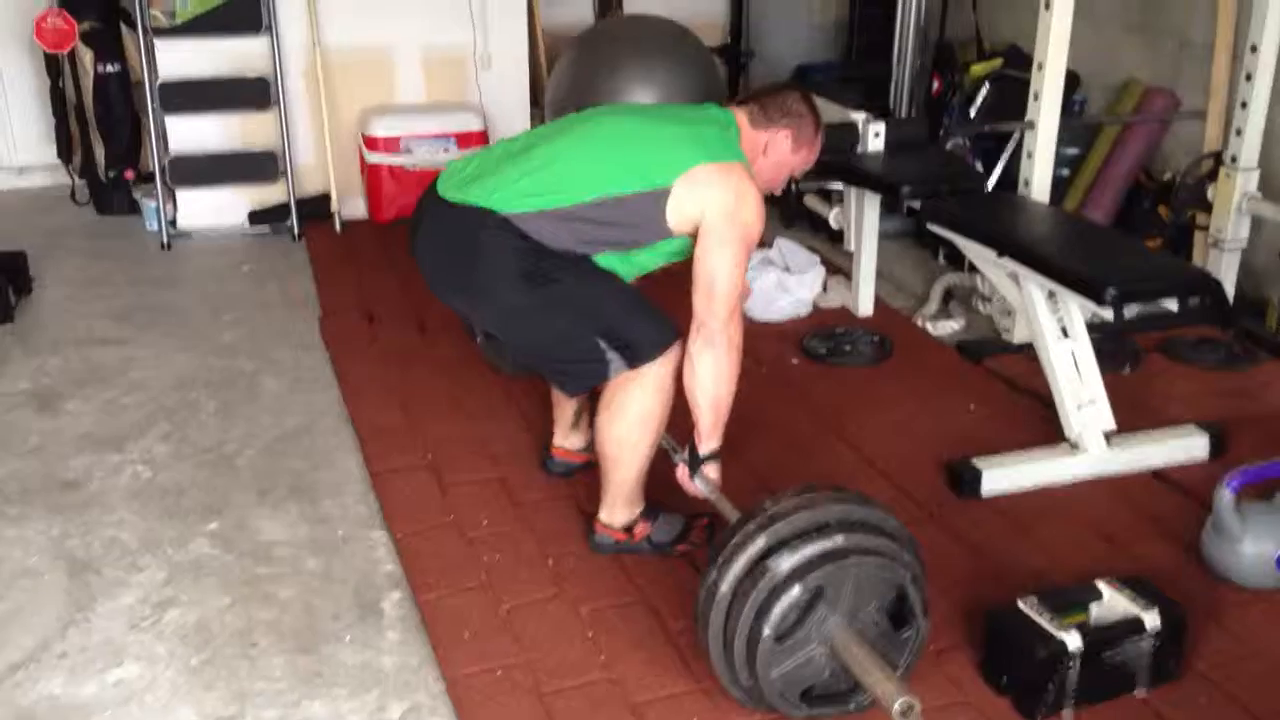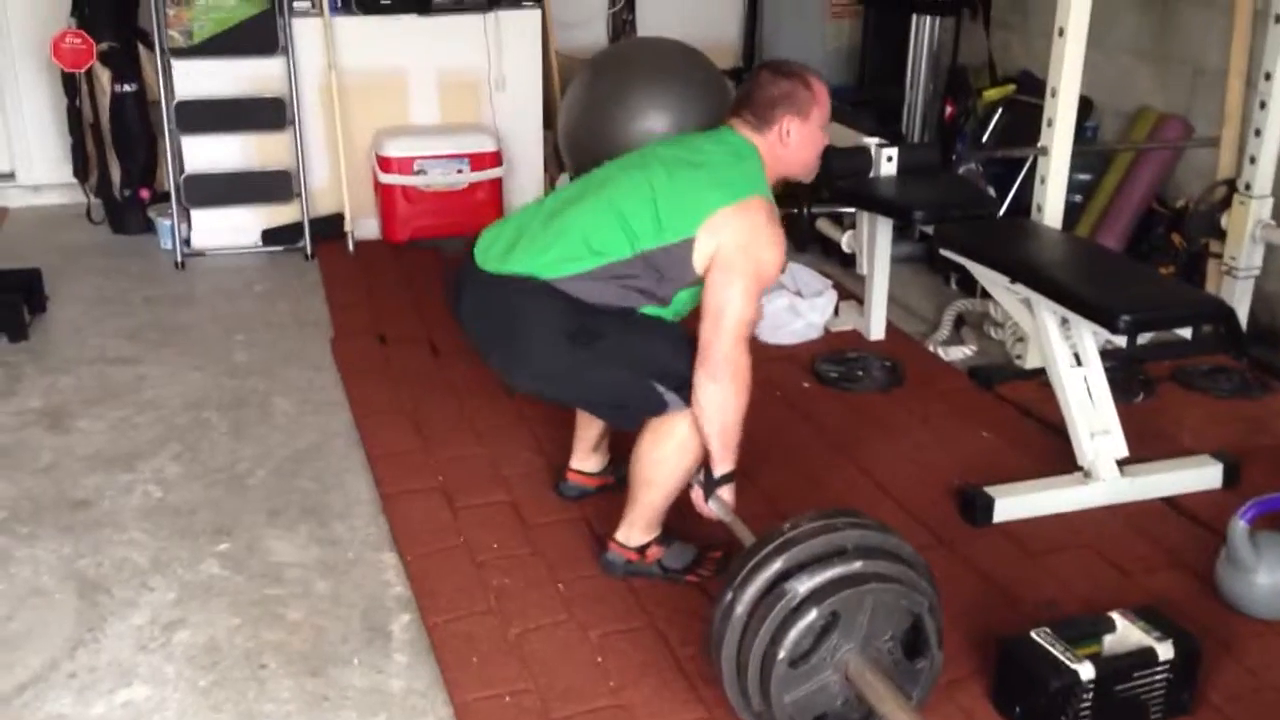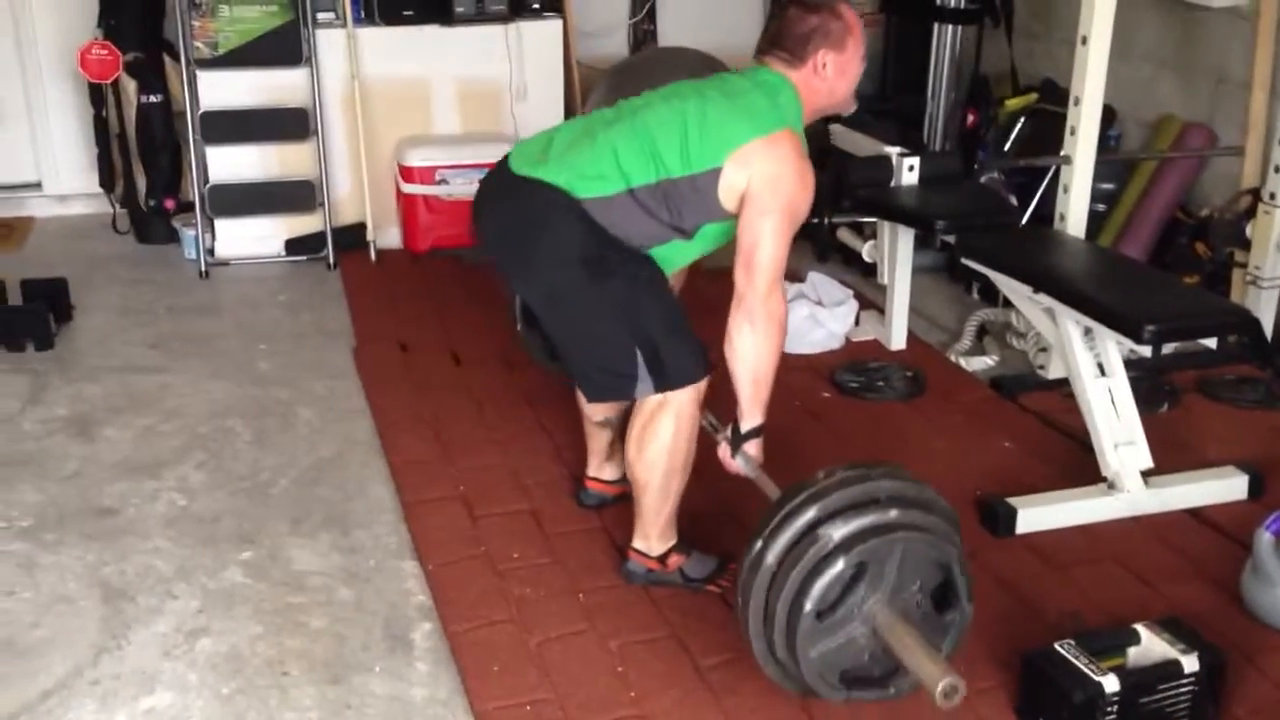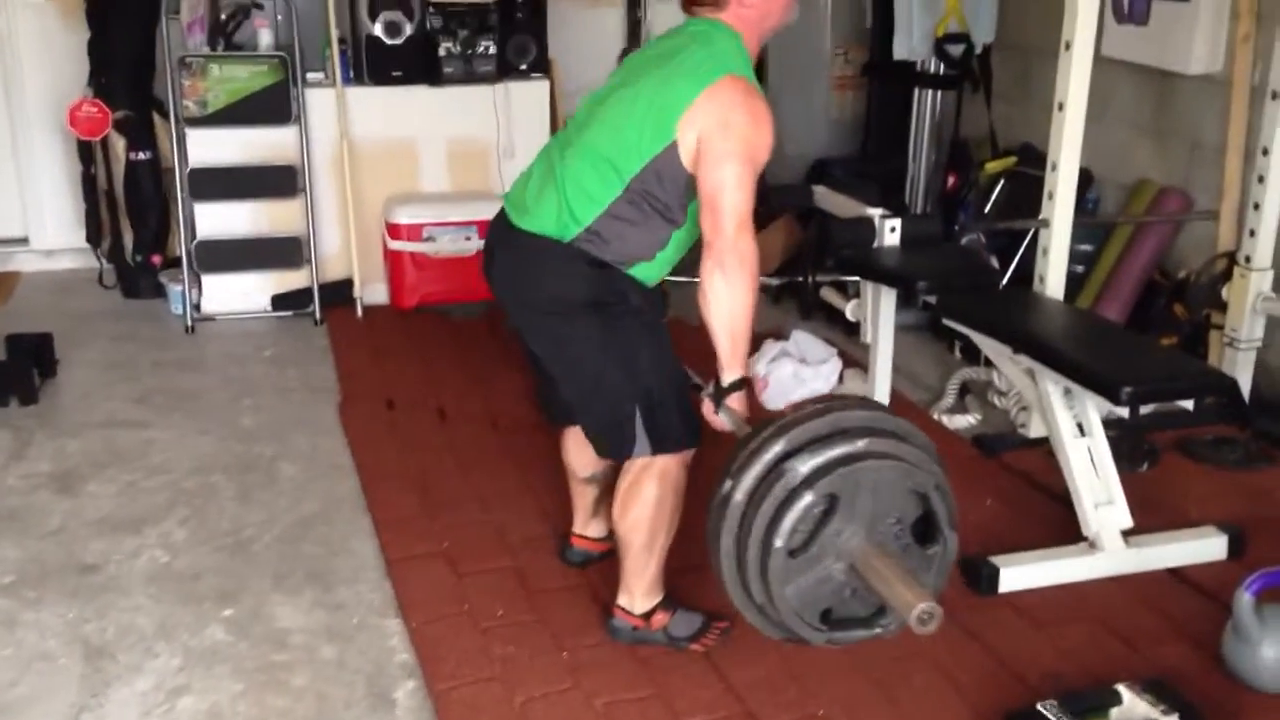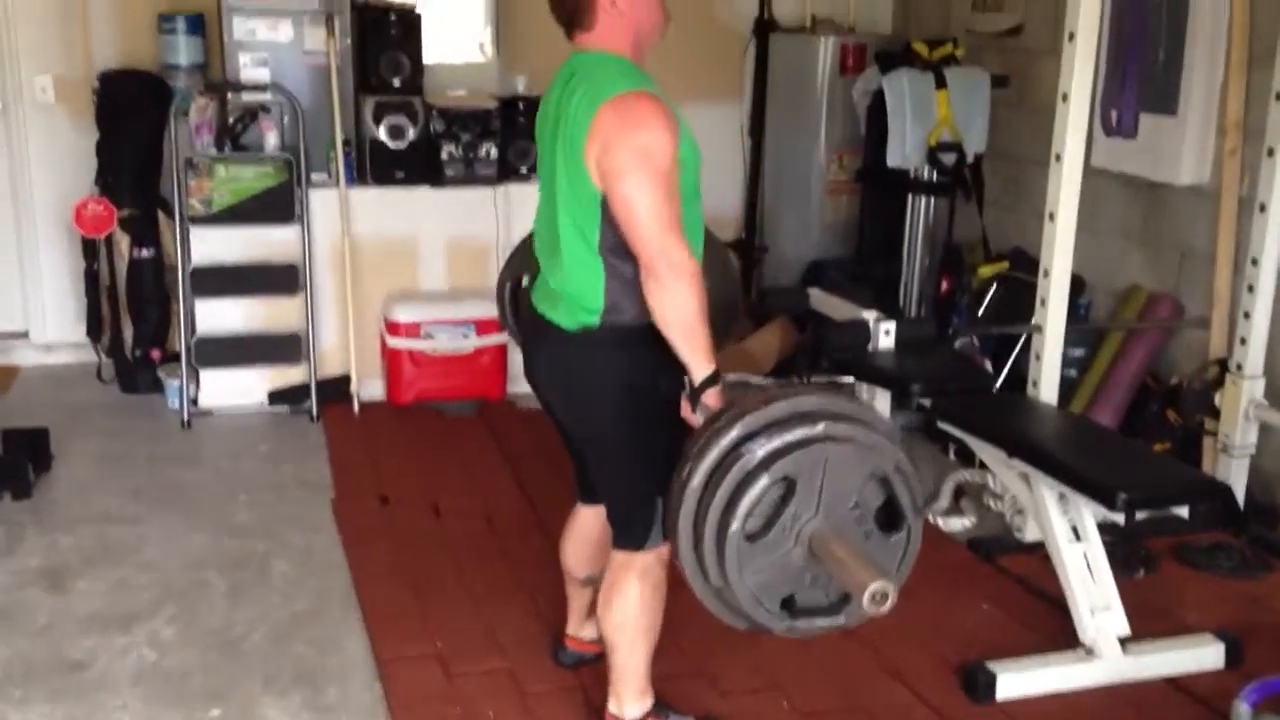
dt=0.7s
person 1, frame 1
left shoulder: (684, 125)
right shoulder: (732, 189)
right elbow: (715, 330)
right wrist: (707, 451)
left hip: (448, 211)
right hip: (481, 245)
left knee: (583, 315)
right knee: (648, 351)
left ankle: (571, 443)
right ankle: (622, 522)
person 1, frame 2
left shoulder: (697, 152)
right shoulder: (752, 223)
right elbow: (721, 361)
right wrist: (721, 473)
left hip: (490, 274)
right hip: (524, 313)
left knee: (633, 348)
right knee: (693, 389)
left ankle: (586, 468)
right ankle: (635, 544)
person 1, frame 3
left shoulder: (732, 98)
right shoulder: (782, 157)
right elbow: (757, 302)
left wrist: (656, 316)
right wrist: (751, 428)
left hip: (513, 193)
right hip: (551, 222)
left knee: (614, 342)
right knee: (673, 380)
left ankle: (604, 474)
right ankle: (655, 552)
person 1, frame 4
right shoulder: (734, 99)
right elbow: (727, 250)
right wrist: (731, 380)
left hip: (522, 244)
right hip: (571, 271)
left knee: (592, 405)
right knee: (662, 440)
left ankle: (589, 531)
right ankle: (640, 608)
person 1, frame 5
left shoulder: (572, 86)
right shoulder: (630, 111)
right elbow: (663, 258)
right wrist: (704, 376)
left hip: (561, 335)
right hip: (615, 352)
left knee: (599, 496)
right knee: (645, 536)
left ankle: (581, 630)
